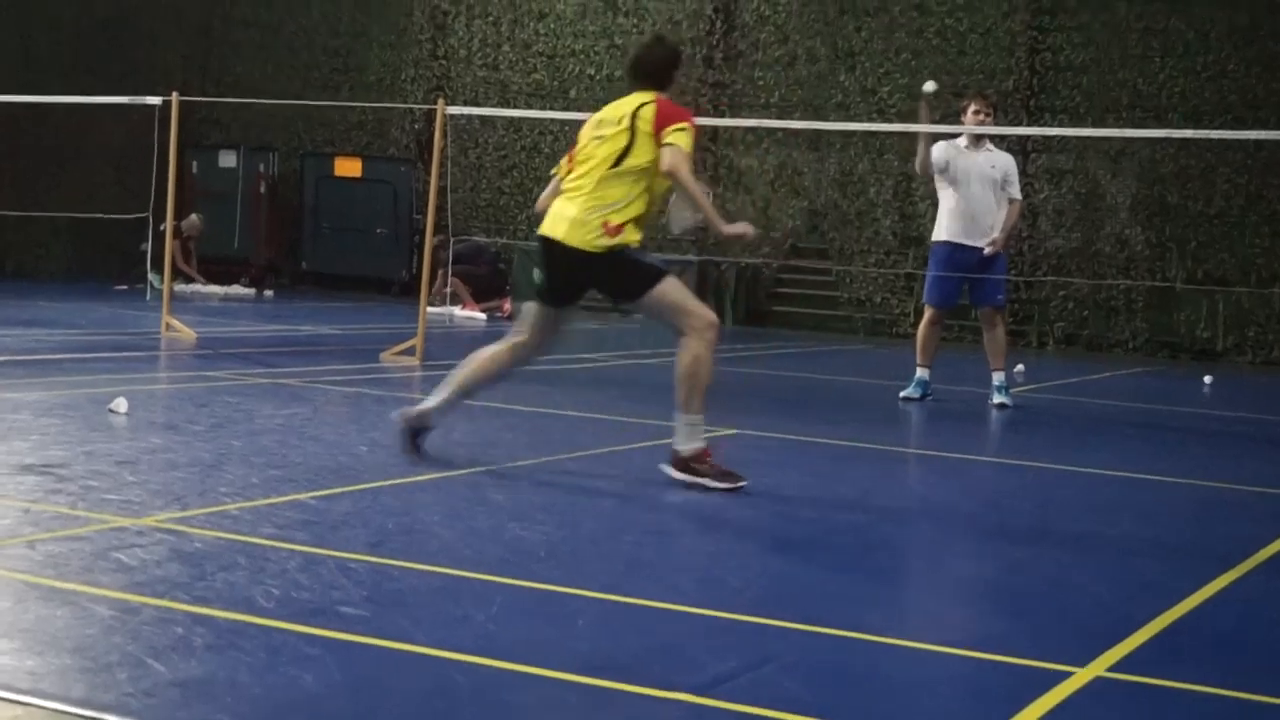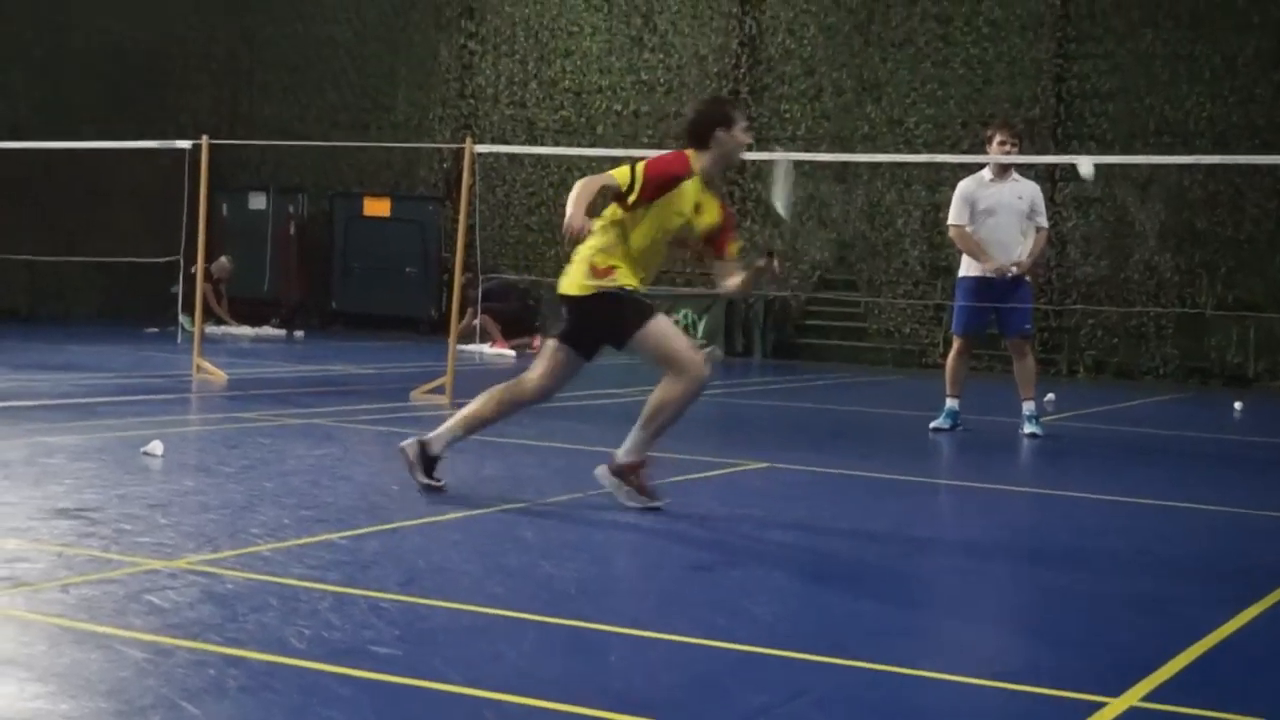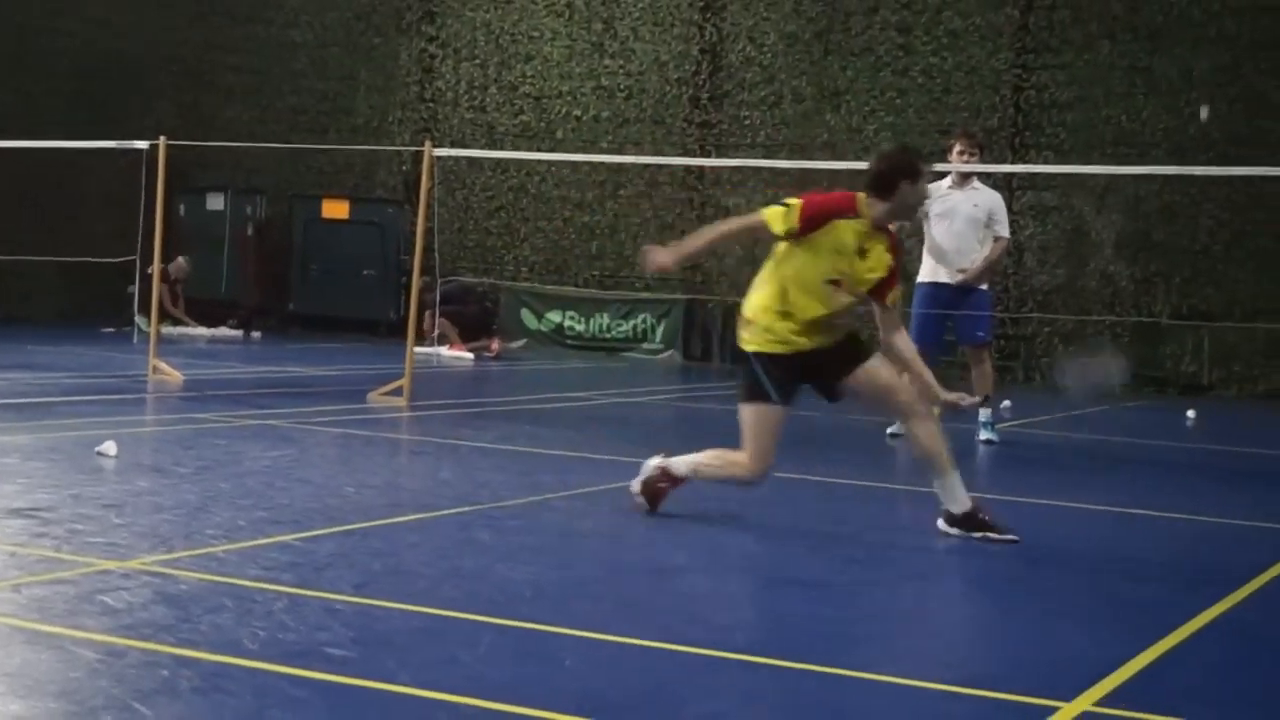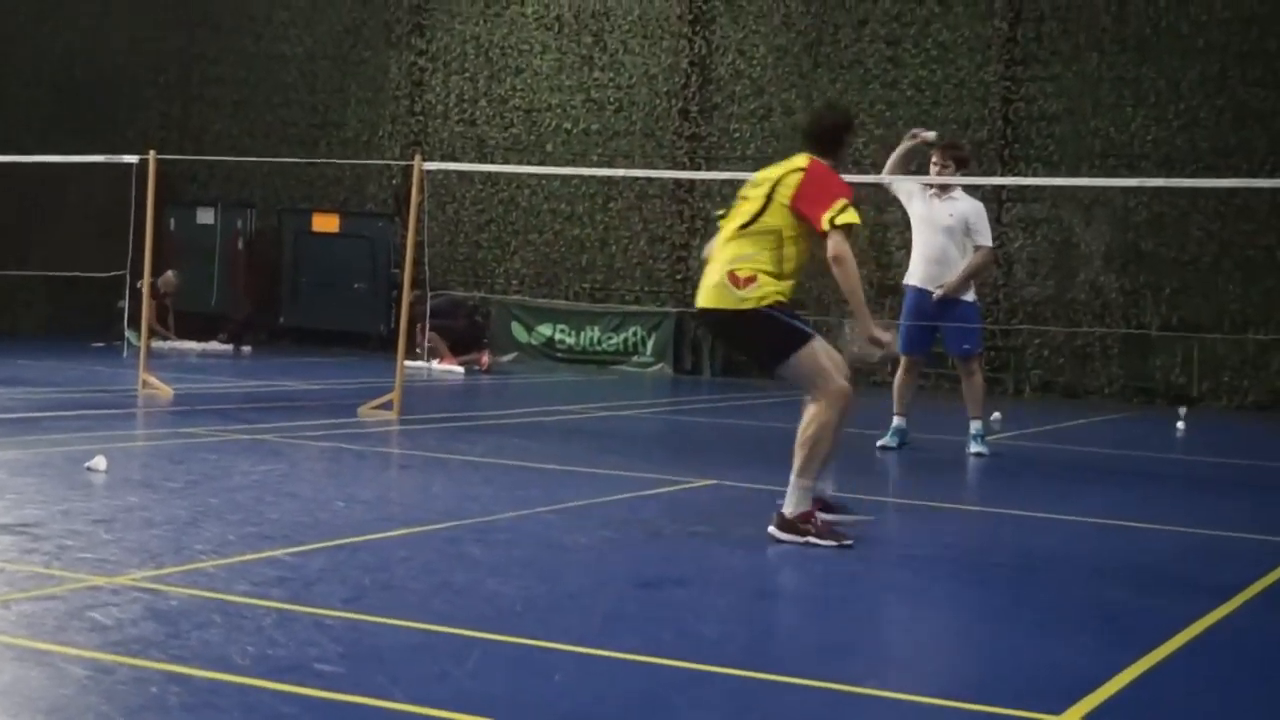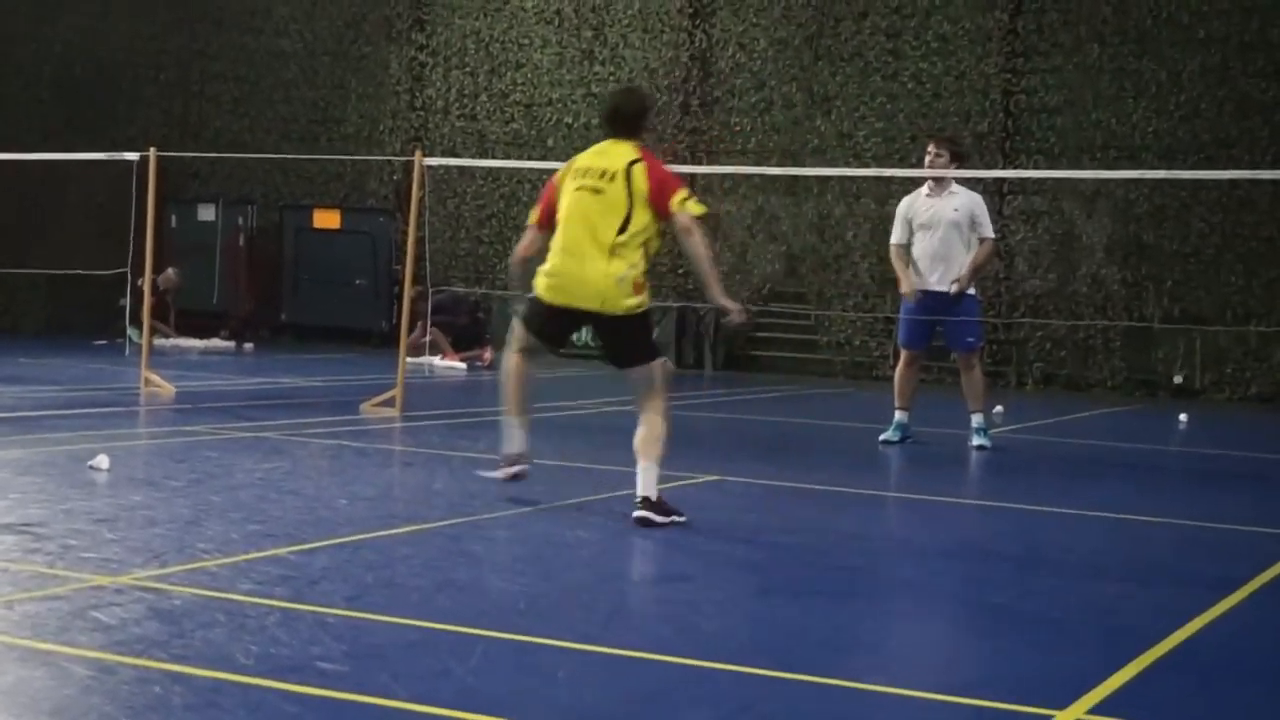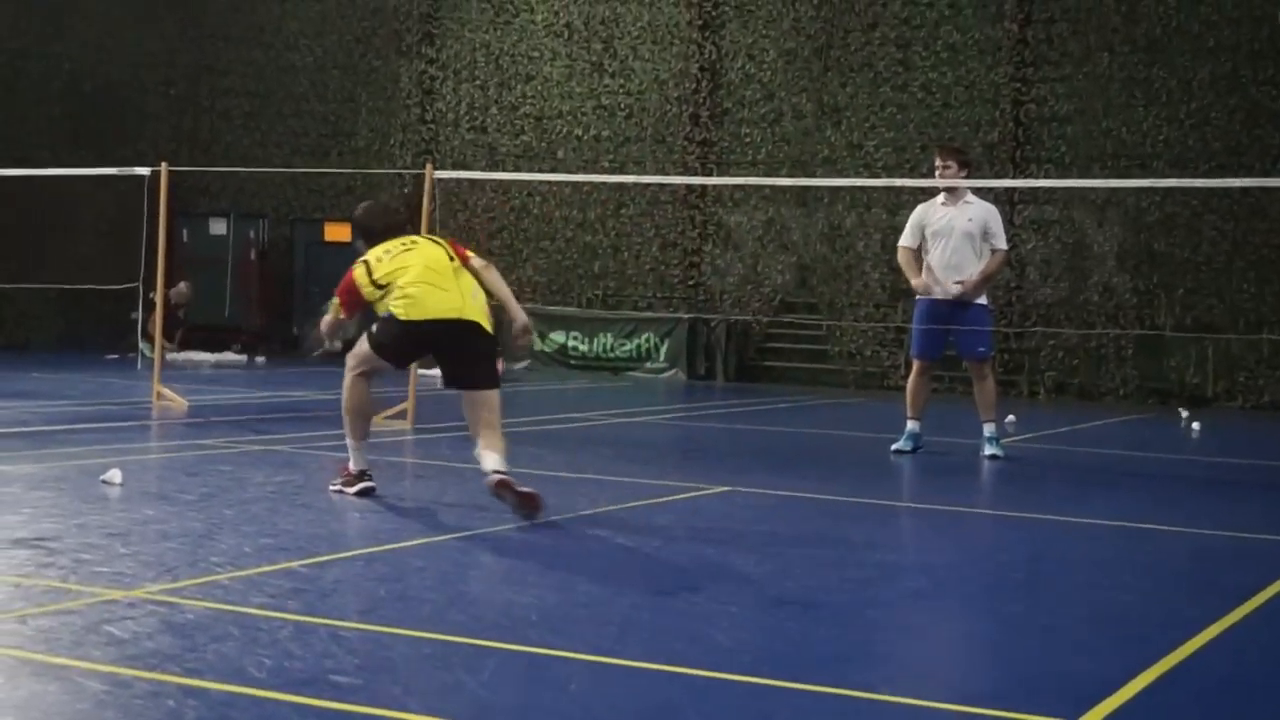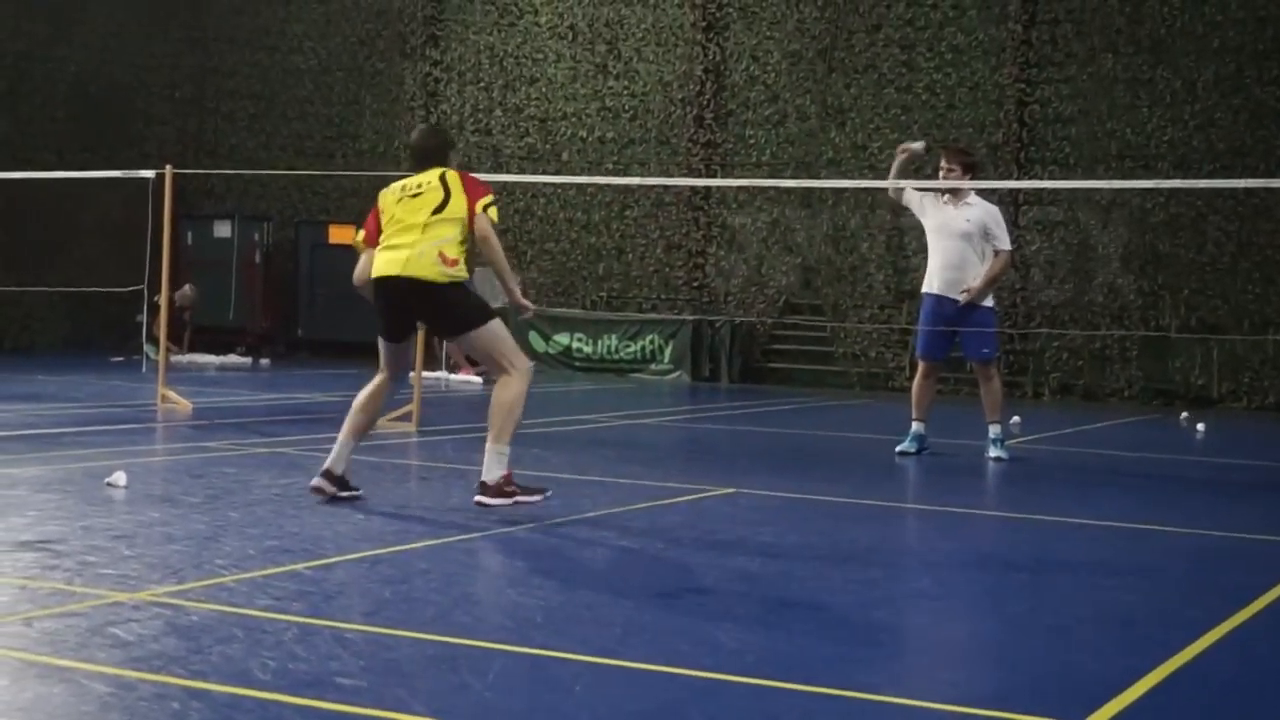
dt=0.4s
person 1, frame 1
left shoulder: (599, 120)
right shoulder: (674, 113)
left elbow: (544, 201)
right elbow: (676, 166)
right wrist: (720, 225)
left hip: (558, 238)
right hip: (605, 243)
left knee: (528, 344)
right knee: (701, 327)
left ankle: (425, 410)
right ankle: (690, 452)
person 1, frame 2
left shoulder: (715, 209)
right shoulder: (672, 167)
left elbow: (727, 279)
right elbow: (590, 184)
left wrist: (751, 274)
right wrist: (575, 214)
left hip: (603, 287)
right hip: (602, 283)
left knee: (533, 386)
right knee: (692, 370)
left ankle: (430, 445)
right ankle: (626, 464)
person 1, frame 3
left shoulder: (888, 253)
right shoulder: (831, 207)
left elbow: (893, 332)
right elbow: (743, 226)
left wrist: (937, 389)
right wrist: (676, 254)
left hip: (827, 340)
right hip: (771, 341)
left knee: (911, 402)
right knee: (752, 469)
left ankle: (959, 510)
right ankle: (662, 470)
person 1, frame 4
left shoulder: (771, 176)
right shoulder: (824, 180)
left elbow: (710, 248)
right elbow: (838, 253)
right wrist: (867, 325)
left hip: (716, 299)
right hip: (748, 299)
left knee: (831, 376)
right knee: (834, 391)
left ankle: (810, 492)
right ankle: (793, 515)
person 1, frame 5
left shoulder: (567, 171)
right shoulder: (656, 172)
left elbow: (527, 248)
right elbow: (691, 230)
left wrist: (516, 279)
right wrist: (718, 294)
left hip: (562, 288)
right hip: (620, 297)
left knee: (517, 346)
right knee: (652, 402)
left ankle: (514, 451)
right ankle: (647, 497)
person 1, frame 6
left shoulder: (361, 266)
right shoulder: (439, 244)
left elbow: (329, 328)
right elbow: (484, 267)
left wrist: (326, 328)
right wrist: (516, 311)
left hip: (412, 314)
right hip: (469, 322)
left knee: (356, 368)
right knee: (487, 431)
left ankle: (357, 471)
right ankle: (497, 474)
person 1, frame 7
left shoulder: (387, 196)
right shoulder: (467, 182)
left elbow: (361, 276)
right elbow: (486, 235)
left wrist: (388, 305)
right wrist: (515, 292)
left hip: (387, 280)
right hip: (435, 279)
left knee: (389, 378)
right knee: (517, 368)
left ankle: (333, 471)
right ankle: (495, 481)
person 2, frame 1
left shoulder: (1005, 161)
right shoulder: (945, 150)
left elbow: (1014, 202)
right elbow: (923, 171)
left wrist: (1003, 234)
right wrist: (924, 130)
left hip: (989, 251)
right hip: (949, 245)
left knee: (992, 316)
right knee: (933, 313)
left ankle: (999, 384)
right ankle: (921, 379)
person 2, frame 2
left shoulder: (1030, 189)
right shoulder: (969, 186)
left elbow: (1041, 230)
right elbow: (956, 231)
left wrist: (1030, 260)
right wrist: (987, 261)
left hip: (1016, 280)
right hip: (975, 278)
left knee: (1021, 346)
right knee: (961, 344)
left ankle: (1029, 414)
right ankle: (951, 410)
person 2, frame 3
left shoulder: (991, 198)
right shoulder: (930, 192)
left elbow: (1002, 242)
left wrist: (980, 269)
left hip: (973, 288)
right hip: (931, 284)
left knee: (978, 353)
right knee: (919, 351)
left ankle: (985, 421)
person 2, frame 4
left shoulder: (972, 207)
right shoulder: (916, 195)
left elbow: (986, 253)
right elbow: (888, 173)
left wrist: (958, 282)
right wrist: (907, 145)
left hip: (958, 300)
right hip: (919, 295)
left knee: (968, 366)
right knee: (908, 362)
left ankle: (976, 433)
right ankle: (898, 428)
person 2, frame 5
left shoulder: (972, 200)
right shoulder: (909, 203)
left elbow: (987, 242)
right elbow: (898, 247)
left wrist: (969, 274)
right wrist: (905, 278)
left hip: (959, 294)
right hip: (920, 294)
left knee: (968, 358)
right knee: (909, 356)
left ankle: (978, 426)
right ankle: (900, 422)
person 2, frame 6
left shoulder: (986, 211)
right shoulder: (924, 211)
left elbow: (1000, 253)
right elbow: (906, 250)
left wrist: (976, 281)
right wrist: (914, 277)
left hip: (972, 303)
right hip: (931, 300)
left knee: (981, 368)
right knee: (920, 366)
left ankle: (990, 436)
right ankle: (912, 432)
person 2, frame 7
left shoulder: (987, 211)
right shoulder: (929, 203)
left elbow: (1004, 255)
right elbow: (894, 189)
left wrist: (981, 286)
right wrist: (902, 159)
left hip: (976, 305)
right hip: (936, 301)
left knee: (986, 370)
right knee: (926, 367)
left ankle: (996, 438)
right ankle: (917, 433)
